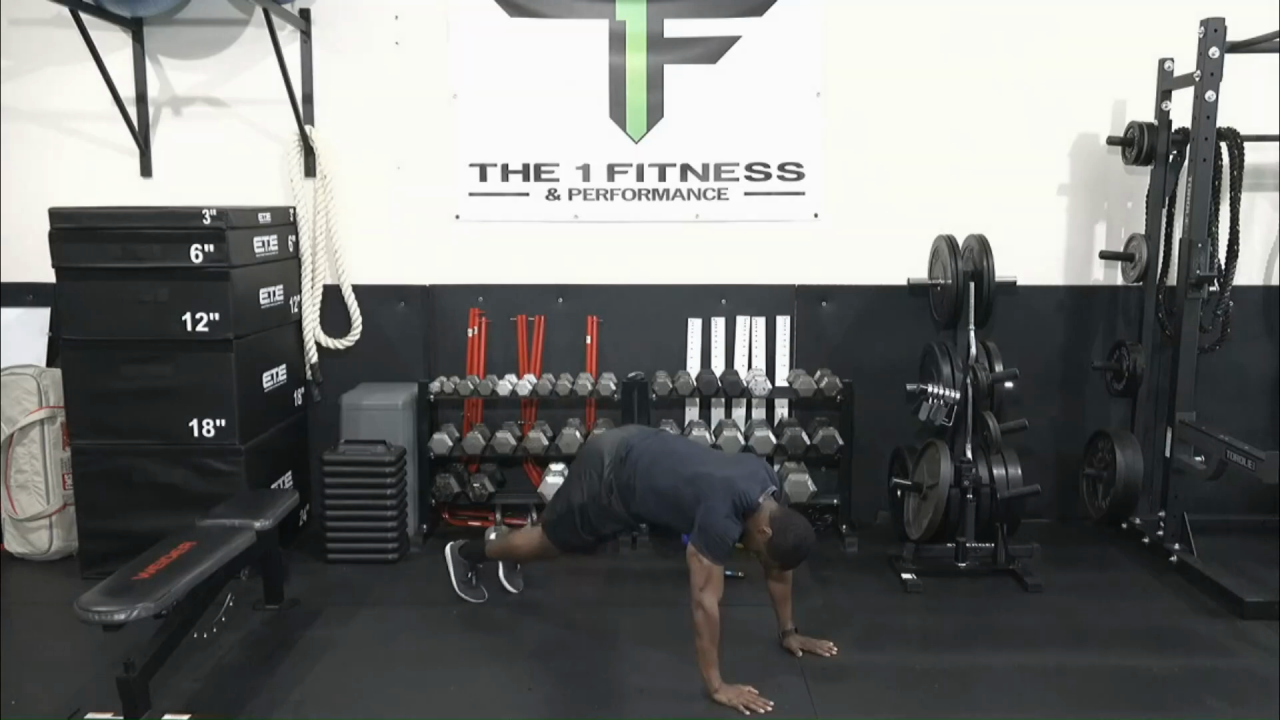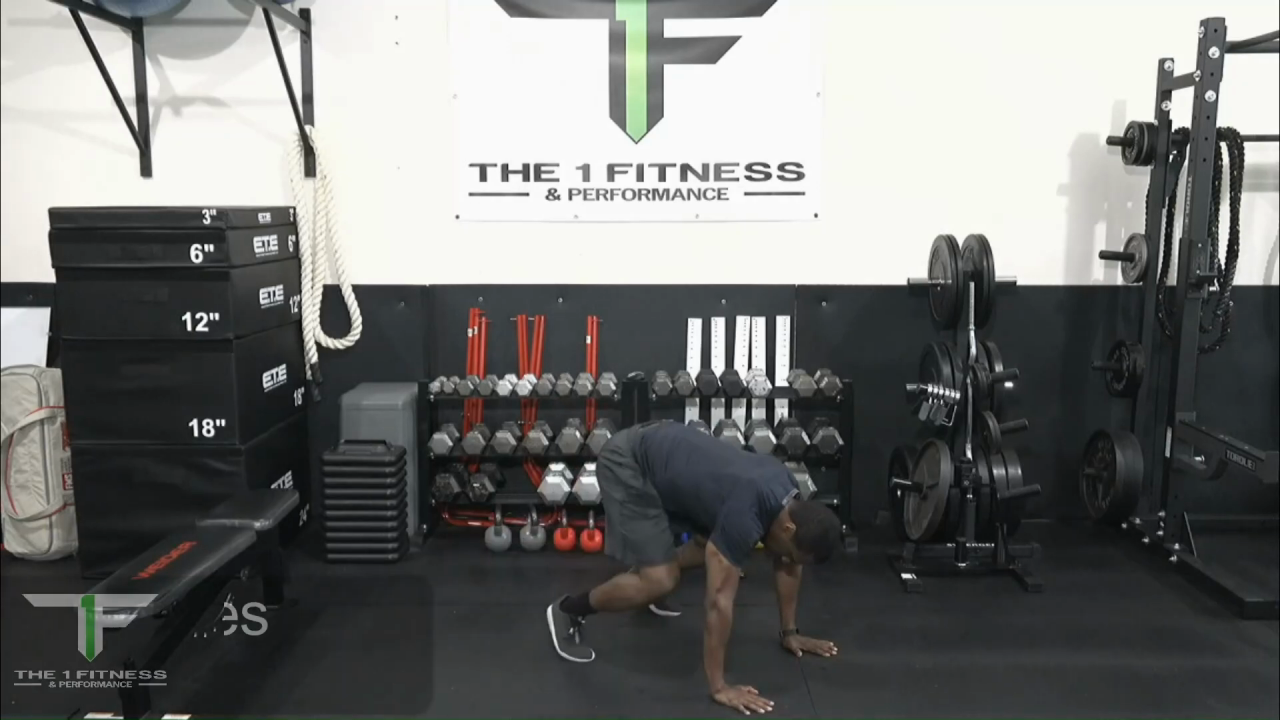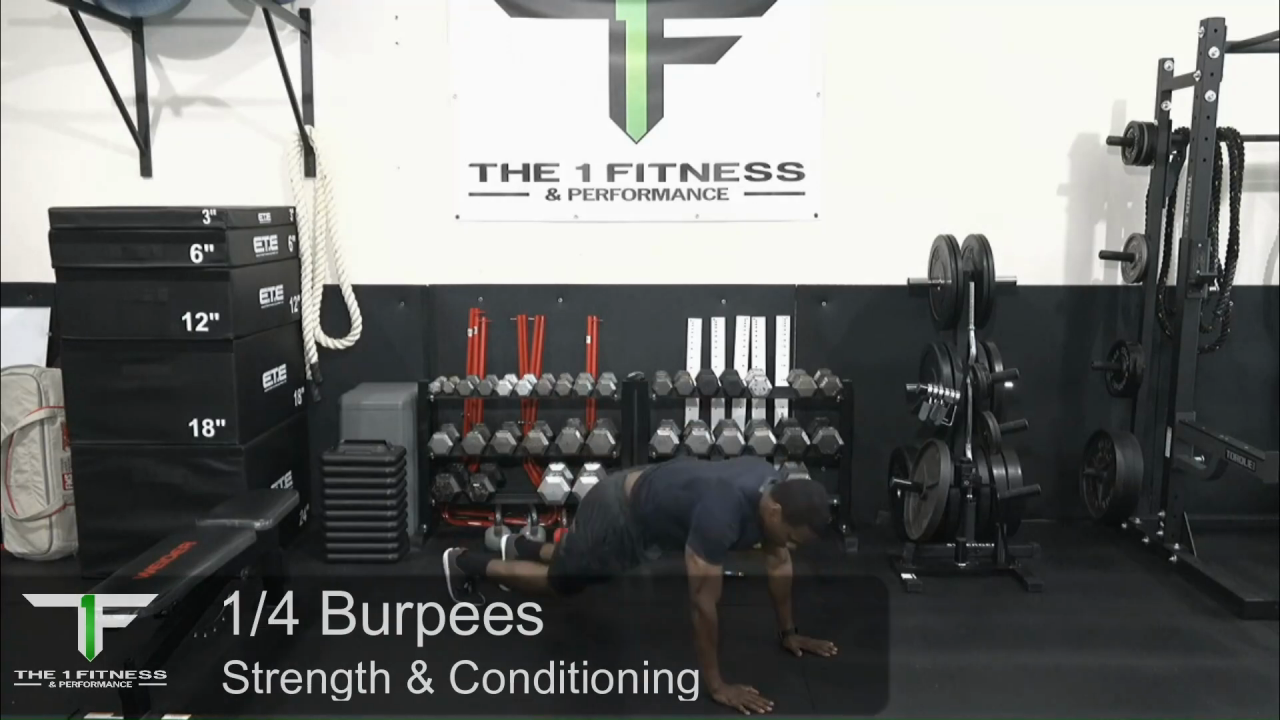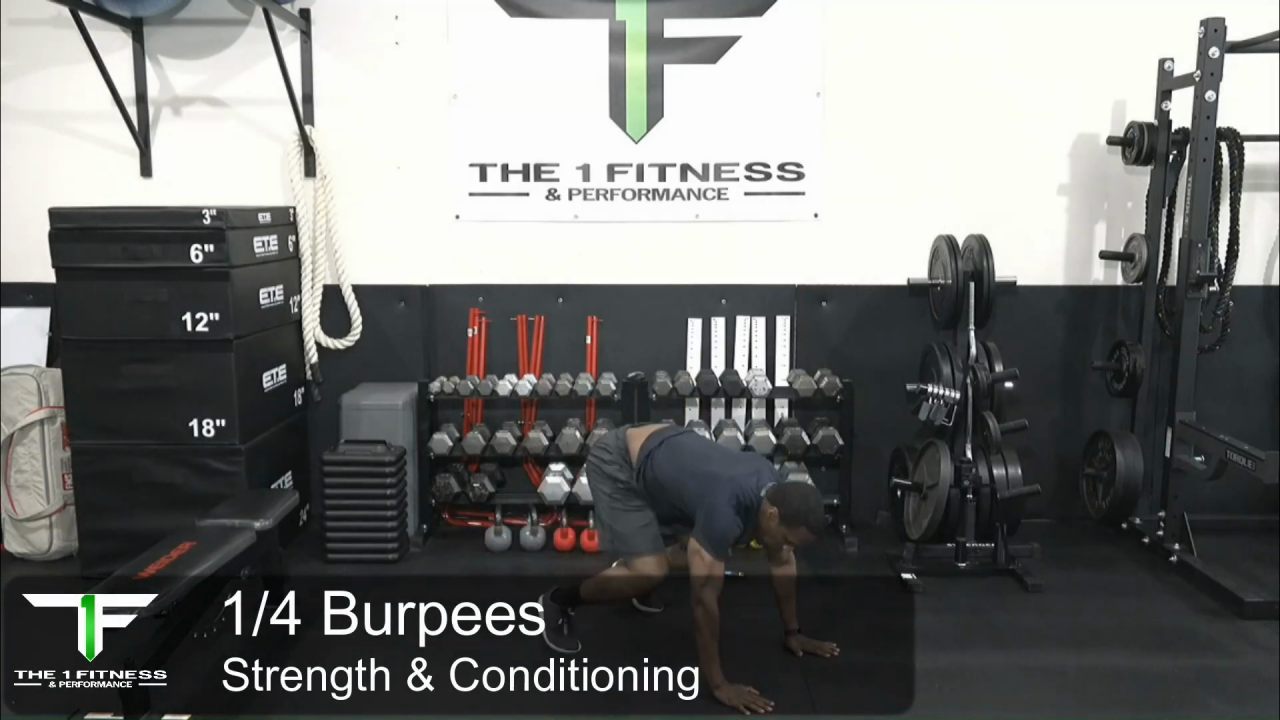
dt=0.7s
person 1, frame 1
left shoulder: (771, 495)
right shoulder: (723, 513)
left elbow: (778, 567)
right elbow: (705, 599)
left wrist: (789, 632)
right wrist: (717, 686)
left hip: (634, 450)
right hip: (611, 469)
left knee: (572, 538)
right knee: (556, 540)
left ankle: (515, 543)
right ankle: (466, 552)
person 1, frame 2
left shoulder: (788, 497)
right shoulder: (745, 514)
left elbow: (787, 567)
right elbow: (720, 600)
left wrist: (790, 632)
right wrist: (719, 687)
left hip: (663, 446)
right hip: (630, 460)
left knee: (716, 546)
right knee: (660, 580)
left ankle: (645, 569)
right ankle: (569, 612)
person 1, frame 3
left shoulder: (772, 485)
right shoulder: (722, 515)
left elbow: (778, 562)
right elbow: (703, 602)
left wrist: (789, 632)
right wrist: (717, 686)
left hip: (638, 497)
right hip: (619, 513)
left knee: (576, 561)
right knee: (560, 583)
left ankle: (523, 547)
right ankle: (466, 563)
person 1, frame 4
left shoulder: (774, 491)
right shoulder: (726, 510)
left elbow: (782, 564)
right elbow: (704, 597)
left wrist: (793, 633)
right wrist: (719, 685)
left hip: (653, 447)
right hip: (617, 460)
left knee: (707, 550)
right knee: (650, 573)
left ankle: (629, 566)
right ankle: (560, 601)
